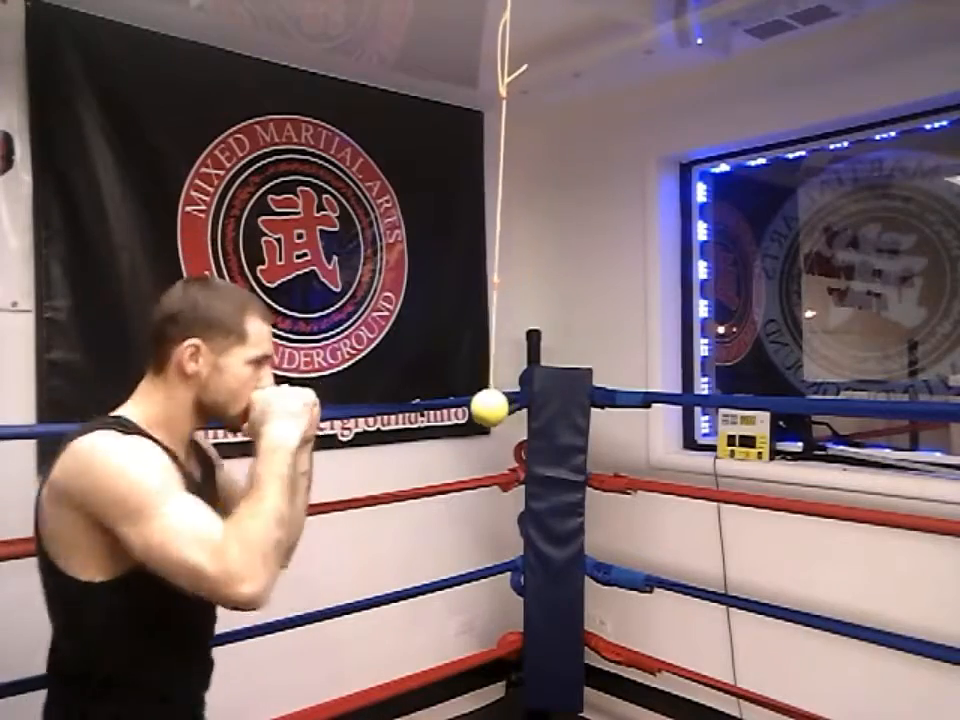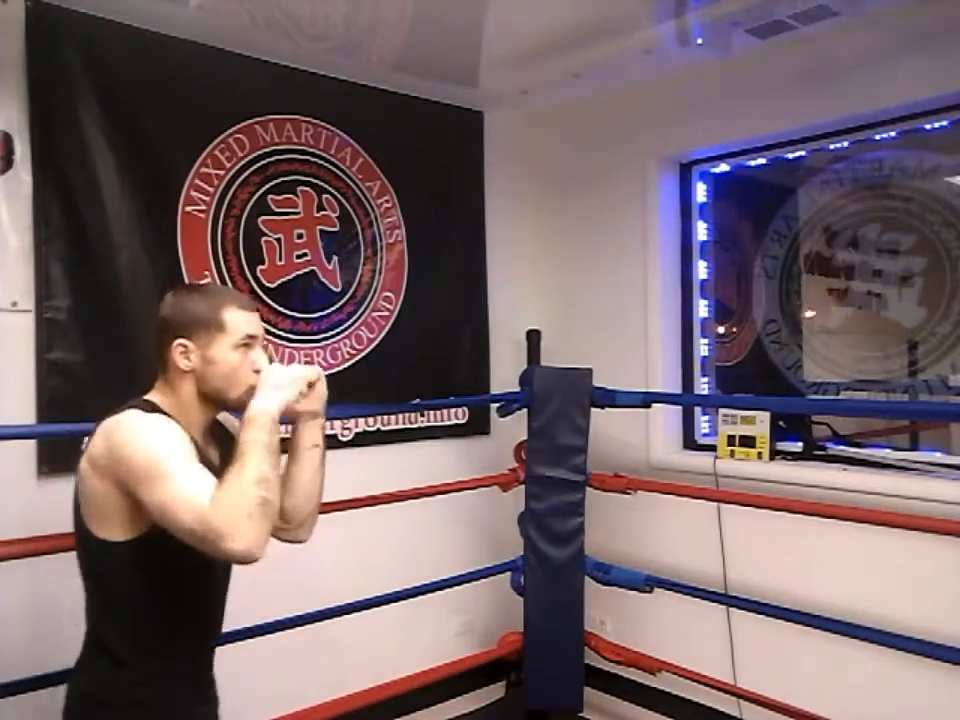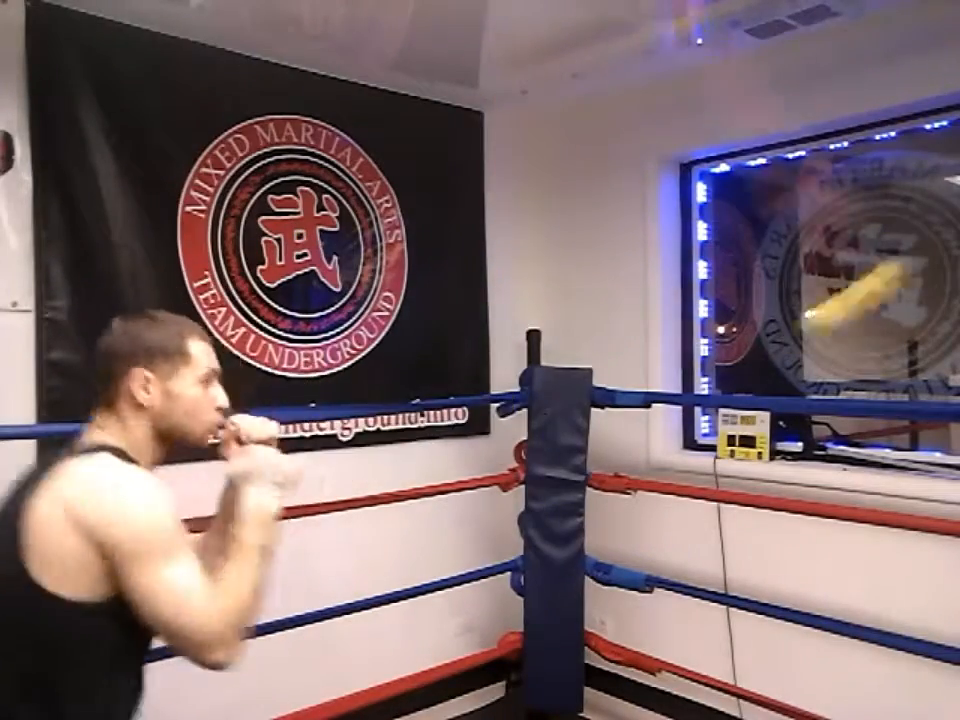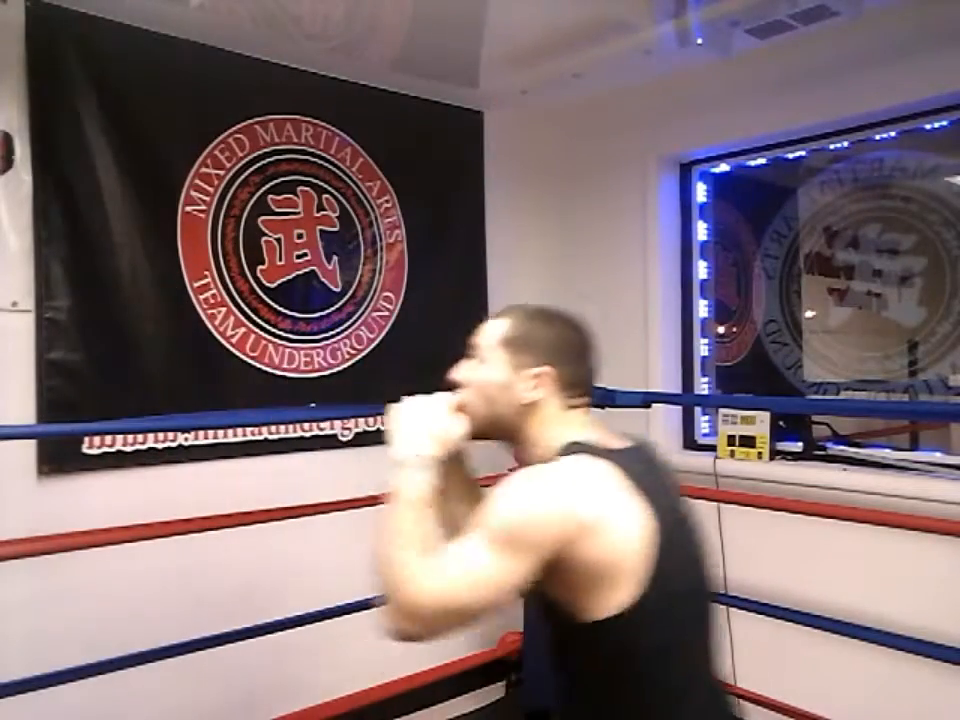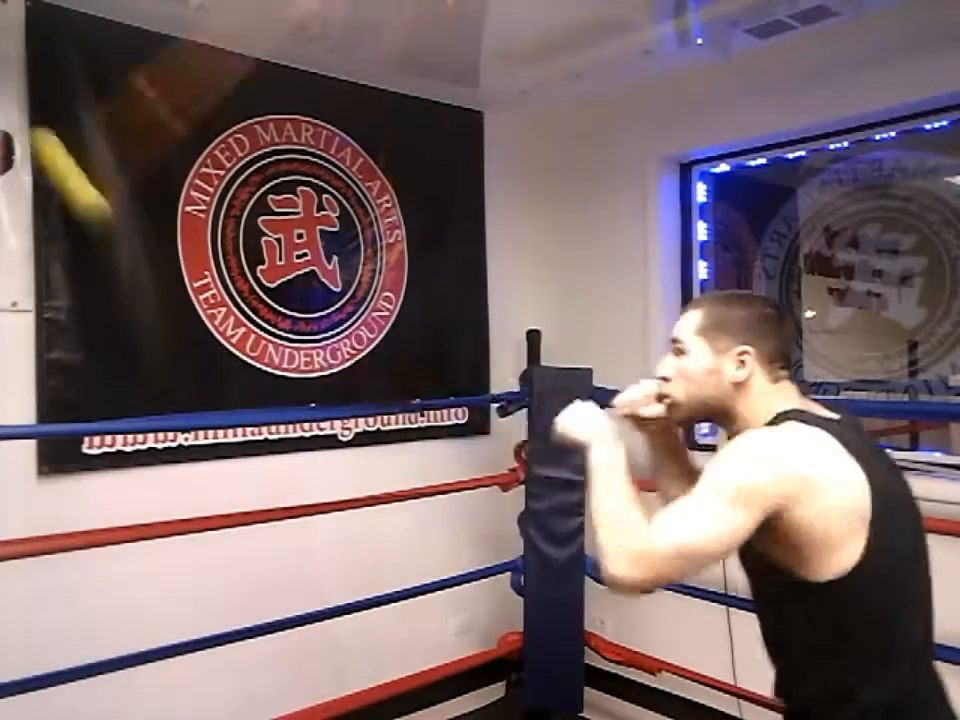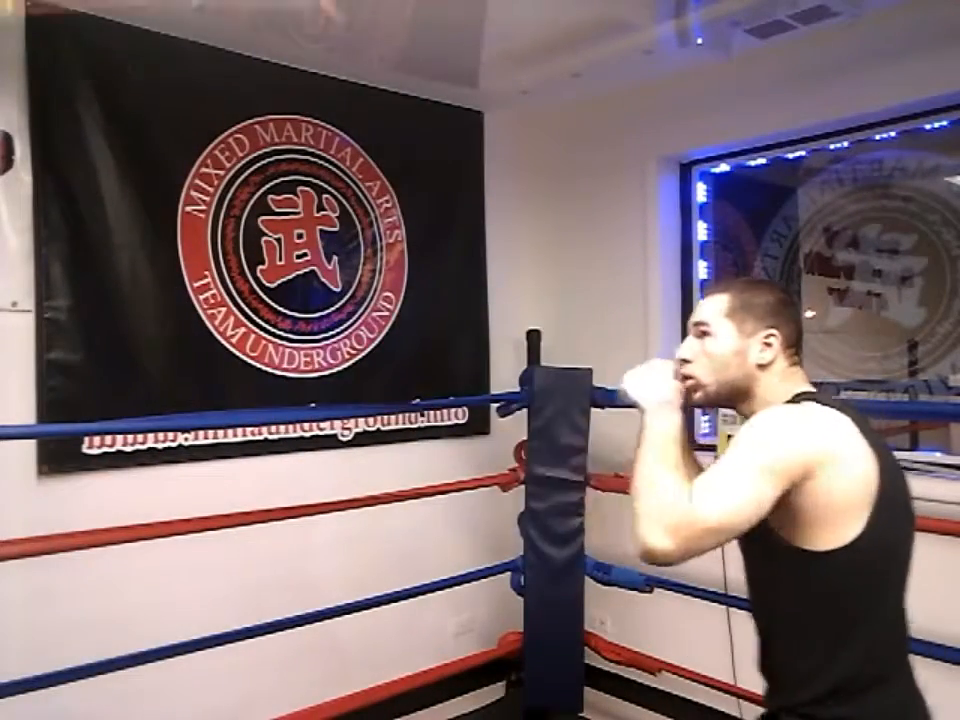
dt=0.7s
person 1, frame 1
left shoulder: (188, 452)
right shoulder: (110, 459)
left elbow: (271, 548)
right elbow: (243, 579)
left wrist: (295, 446)
right wrist: (279, 440)
person 1, frame 2
left shoulder: (221, 433)
right shoulder: (136, 435)
left elbow: (293, 523)
right elbow: (239, 538)
left wrist: (307, 422)
right wrist: (265, 416)
person 1, frame 3
left shoulder: (80, 476)
right shoulder: (118, 491)
left elbow: (198, 579)
right elbow: (216, 641)
left wrist: (241, 485)
right wrist: (260, 504)
person 1, frame 4
left shoulder: (553, 493)
right shoulder: (623, 464)
left elbow: (411, 614)
right elbow: (483, 552)
left wrist: (413, 461)
right wrist: (444, 461)
person 1, frame 5
left shoulder: (772, 454)
right shoulder: (822, 439)
left elbow: (629, 562)
right elbow: (703, 526)
left wrist: (604, 440)
right wrist: (661, 437)
person 1, frame 6
left shoulder: (790, 430)
right shoulder: (825, 428)
left elbow: (663, 538)
right elbow: (708, 511)
left wrist: (660, 409)
right wrist: (672, 419)
